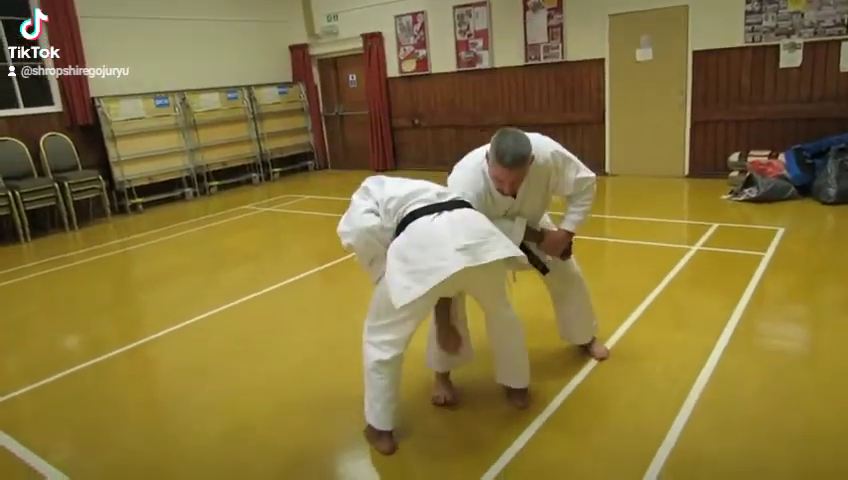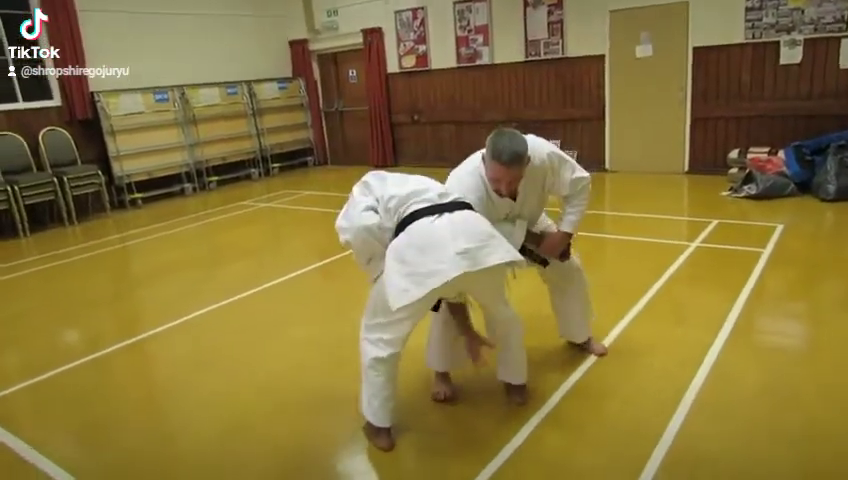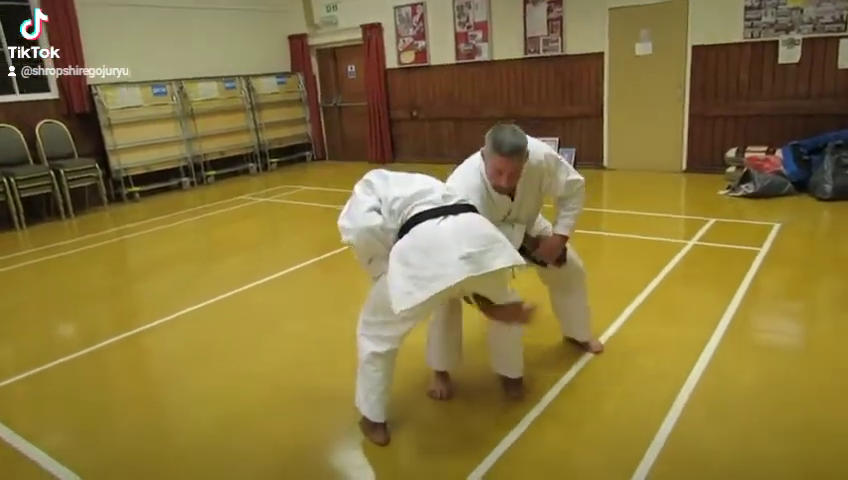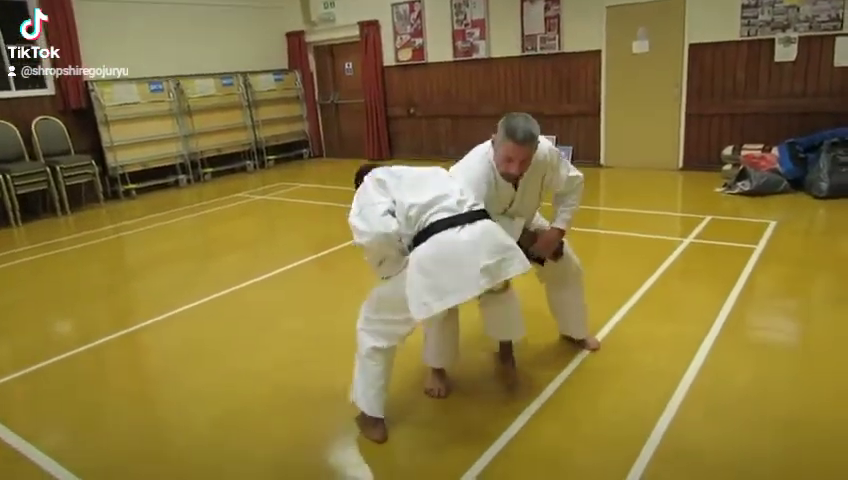
dt=0.2s
person 1, frame 1
left shoulder: (367, 192)
right shoulder: (420, 189)
left elbow: (360, 231)
left wrist: (384, 272)
right wrist: (443, 323)
left hip: (422, 245)
right hip: (474, 231)
left knee: (381, 338)
right knee: (500, 310)
left ankle: (381, 430)
right ankle: (517, 387)
person 1, frame 2
left shoulder: (367, 186)
left elbow: (358, 229)
left wrist: (382, 270)
right wrist: (465, 328)
left hip: (422, 246)
right hip: (474, 232)
left knee: (378, 336)
right knee: (496, 309)
left ankle: (379, 427)
person 1, frame 3
left shoulder: (367, 186)
right shoulder: (422, 184)
left elbow: (361, 230)
left wrist: (384, 270)
right wrist: (496, 307)
left hip: (425, 248)
right hip: (477, 235)
left knee: (374, 331)
right knee: (502, 302)
left ankle: (375, 421)
person 1, frame 4
left shoulder: (371, 184)
right shoulder: (430, 174)
left elbow: (377, 234)
left wrist: (390, 268)
left hip: (441, 255)
right hip: (488, 241)
left knee: (373, 324)
left ankle: (373, 419)
person 2, frame 1
left shoulder: (547, 153)
right shoulder: (465, 182)
left elbow: (584, 184)
left wrist: (565, 232)
left hip: (527, 223)
left knee: (567, 274)
left ankle: (585, 337)
right ankle: (442, 374)
person 2, frame 2
left shoulder: (542, 154)
right shoulder: (463, 189)
left elbow: (579, 185)
left wrist: (564, 233)
left hip: (525, 223)
left knee: (568, 269)
left ankle: (578, 335)
right ankle: (441, 373)
person 2, frame 3
left shoulder: (541, 157)
right shoulder: (464, 190)
left elbow: (573, 189)
left wrist: (559, 236)
left hip: (523, 226)
left knee: (569, 269)
right knee: (449, 296)
left ankle: (576, 333)
right ankle: (440, 371)
person 2, frame 4
left shoulder: (546, 155)
right shoulder: (468, 177)
left elbow: (571, 186)
left wrist: (556, 231)
left hip: (520, 225)
left knee: (566, 268)
left ankle: (574, 331)
right ankle: (436, 367)
